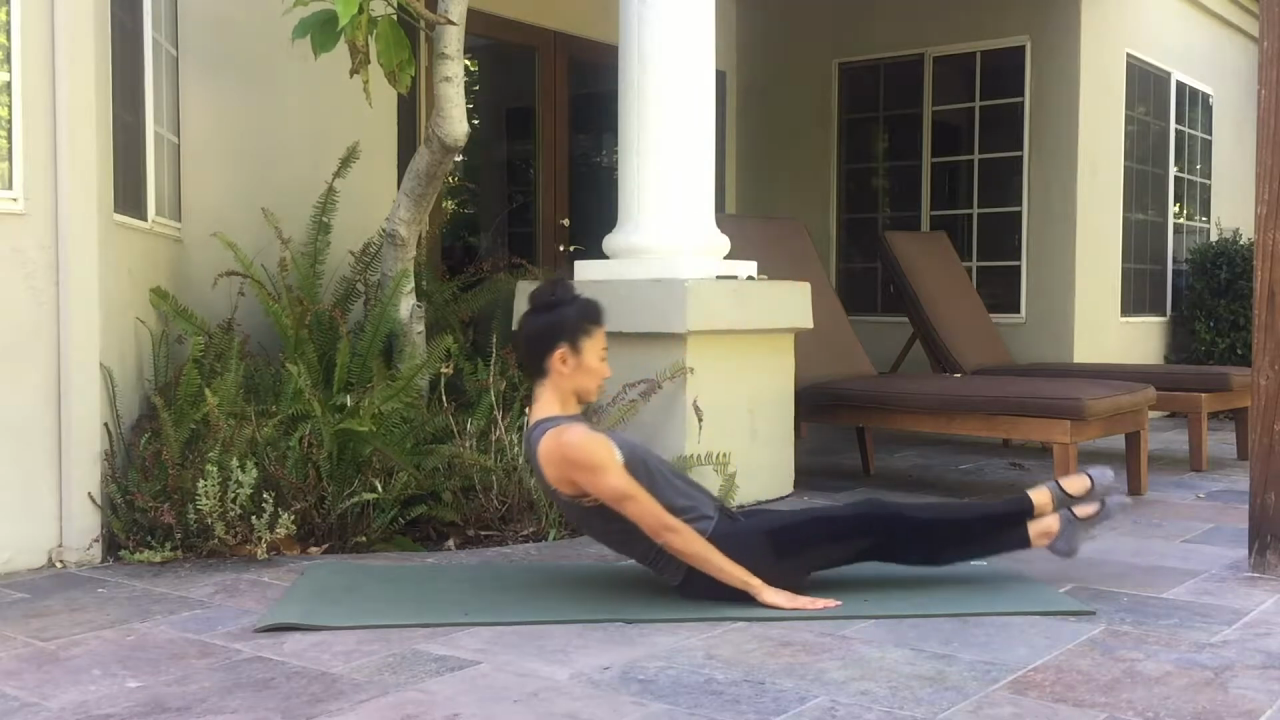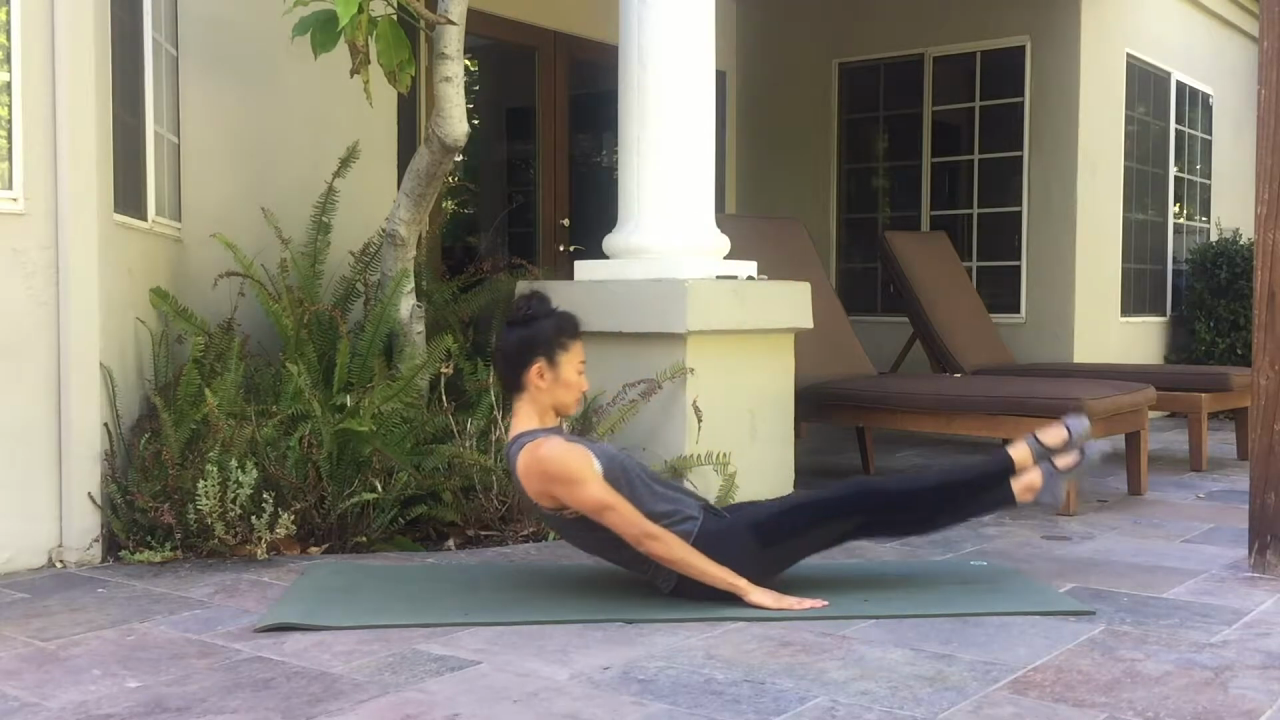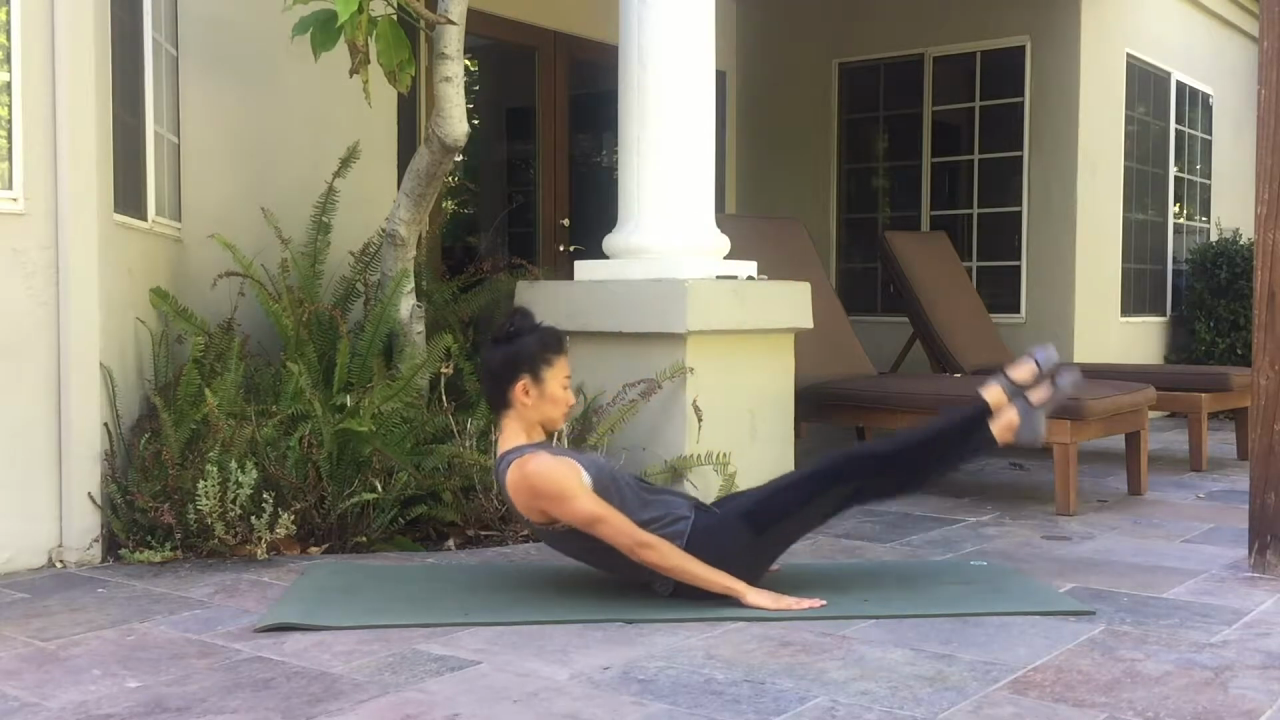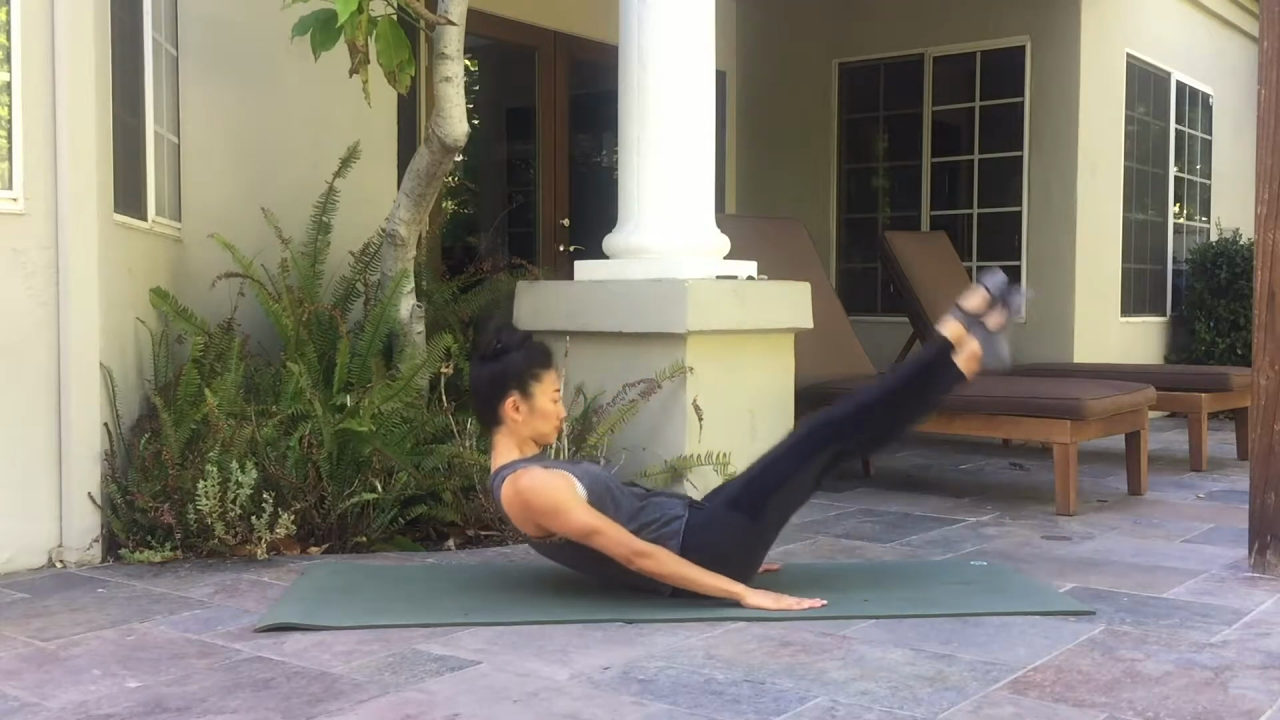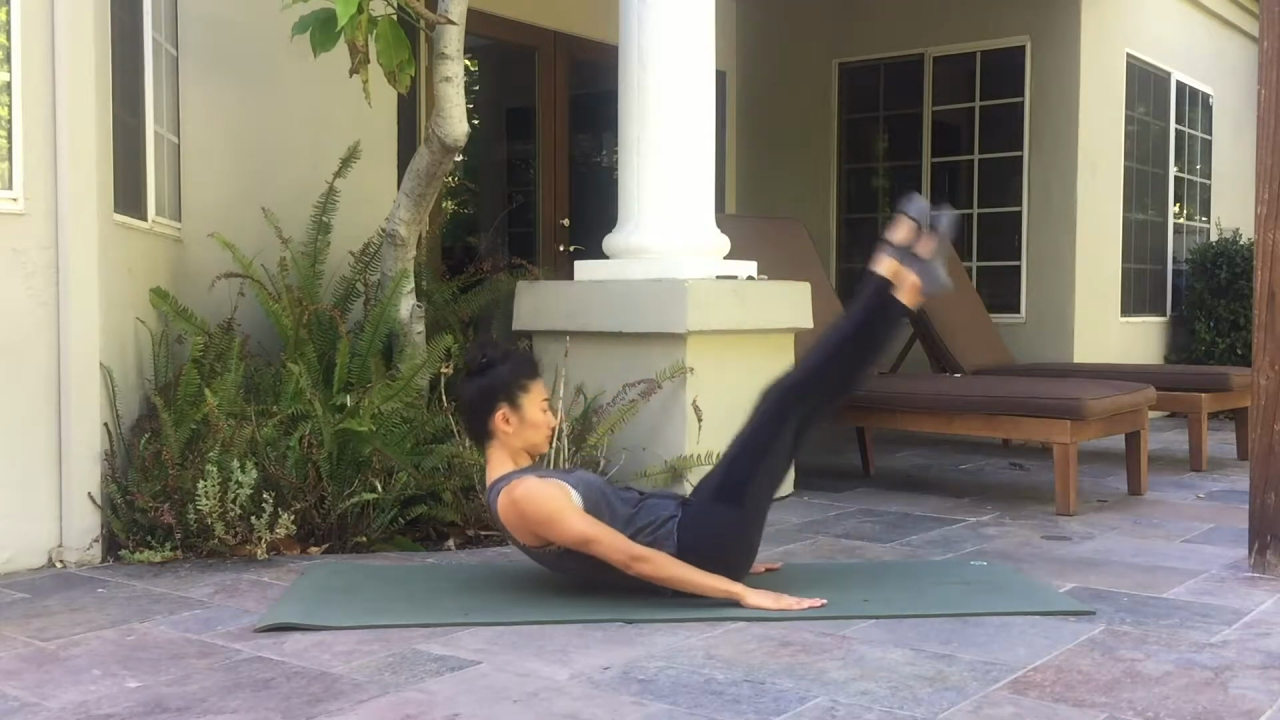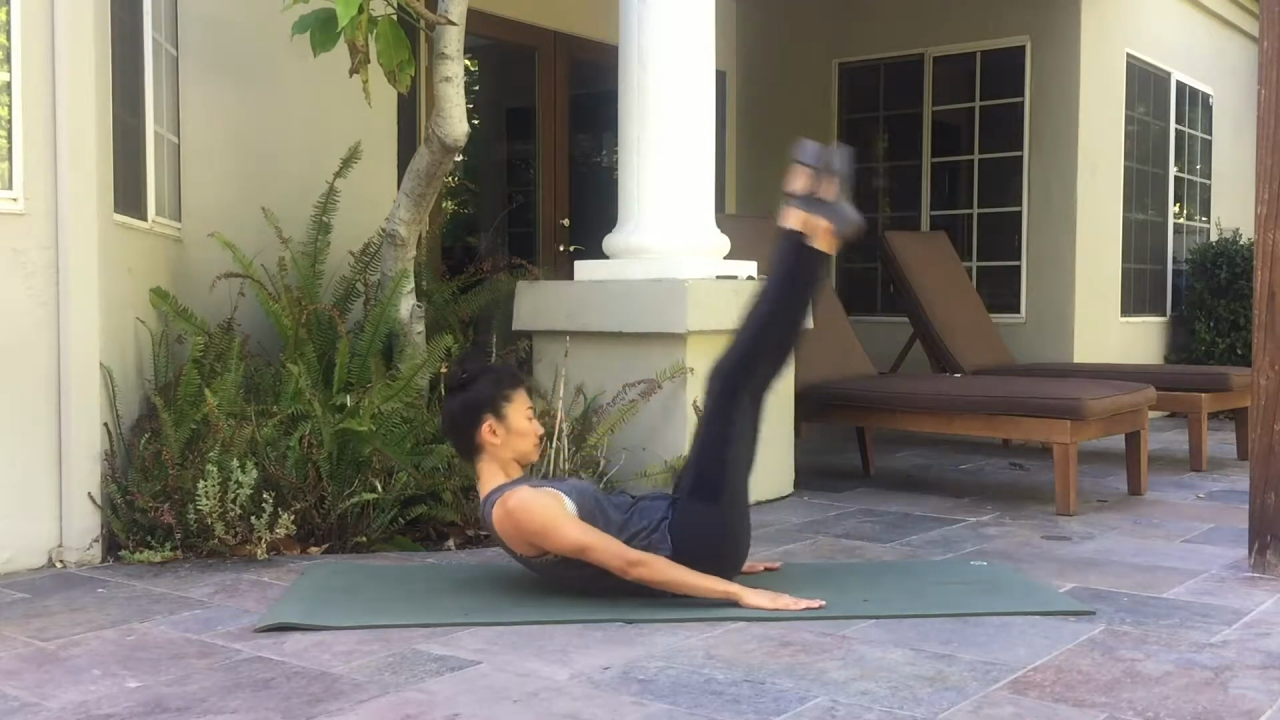
dt=0.1s
person 1, frame 1
left shoulder: (561, 430)
right shoulder: (567, 442)
right elbow: (661, 526)
right wrist: (760, 587)
left hip: (717, 532)
right hip: (713, 555)
left knee: (868, 532)
right knee: (871, 518)
left ankle: (1041, 523)
right ankle: (1043, 505)
person 1, frame 2
left shoulder: (543, 444)
right shoulder: (543, 458)
right elbow: (643, 533)
right wrist: (748, 588)
left hip: (709, 530)
right hip: (709, 553)
left knee: (861, 506)
right knee: (859, 500)
left ankle: (1021, 477)
right ankle: (1024, 459)
person 1, frame 3
left shoulder: (534, 458)
right shoulder: (532, 472)
right elbow: (636, 541)
right wrist: (743, 589)
left hip: (700, 524)
right hip: (702, 546)
left knee: (847, 475)
right knee: (845, 471)
left ankle: (999, 415)
right ankle: (998, 406)
person 1, frame 4
left shoulder: (530, 467)
right shoulder: (523, 486)
right elbow: (632, 550)
right wrist: (740, 590)
left hip: (693, 527)
right hip: (701, 536)
left knee: (825, 438)
right knee: (817, 435)
left ankle: (960, 351)
right ankle: (959, 344)
person 1, frame 5
left shoulder: (523, 487)
right shoulder: (523, 499)
right elbow: (631, 559)
right wrist: (742, 593)
left hip: (677, 522)
right hip: (697, 545)
left knee: (791, 407)
right knee: (784, 404)
right ankle: (895, 275)
person 1, frame 6
left shoulder: (510, 497)
right shoulder: (518, 513)
right elbow: (631, 563)
right wrist: (737, 590)
left hip: (677, 525)
right hip: (697, 545)
left knee: (736, 386)
right knee: (733, 386)
right ankle: (811, 229)
